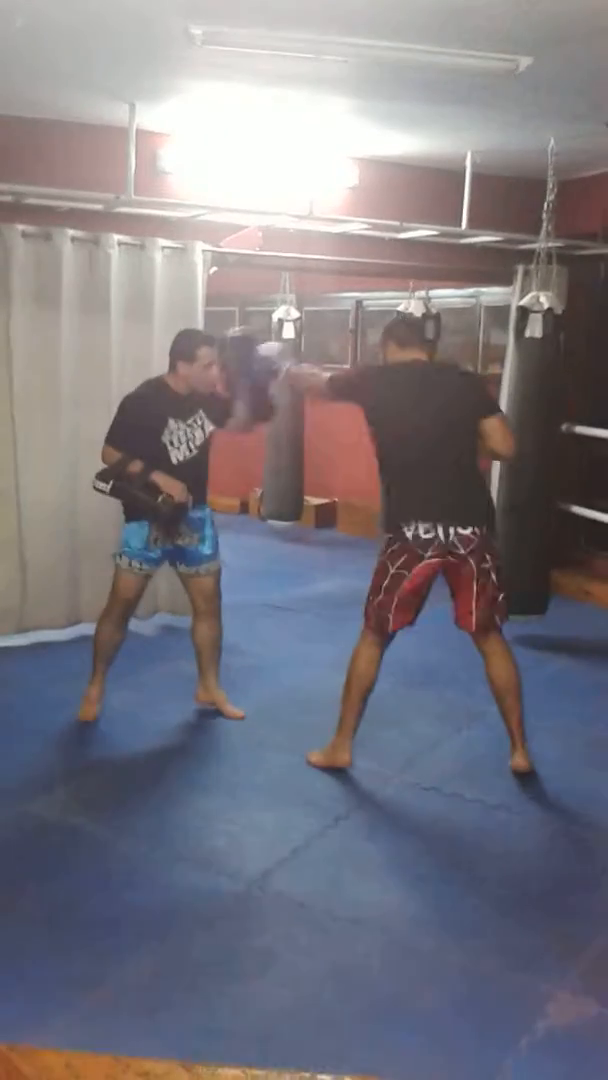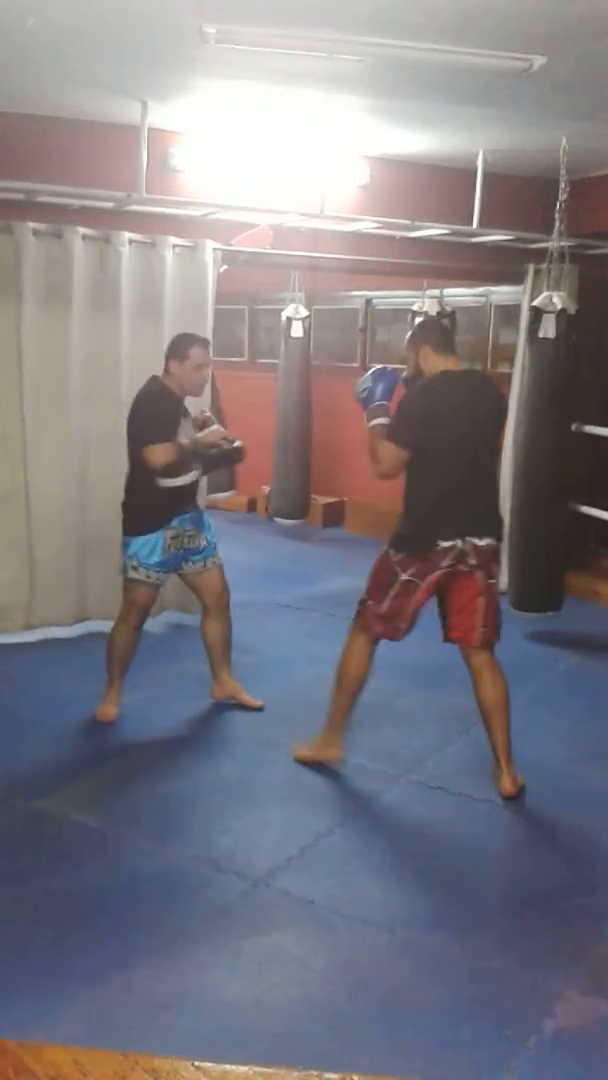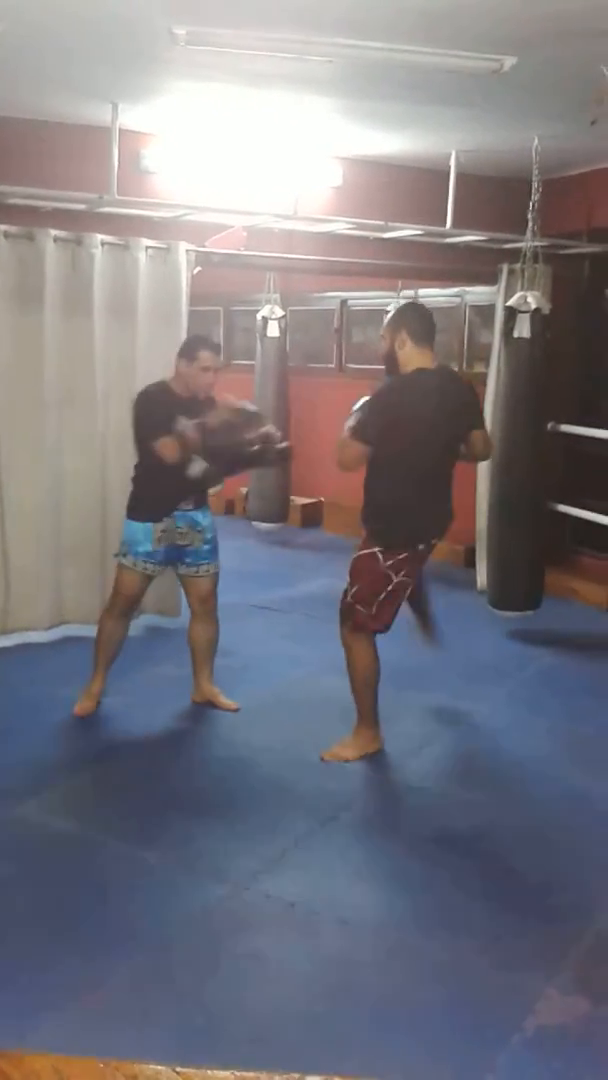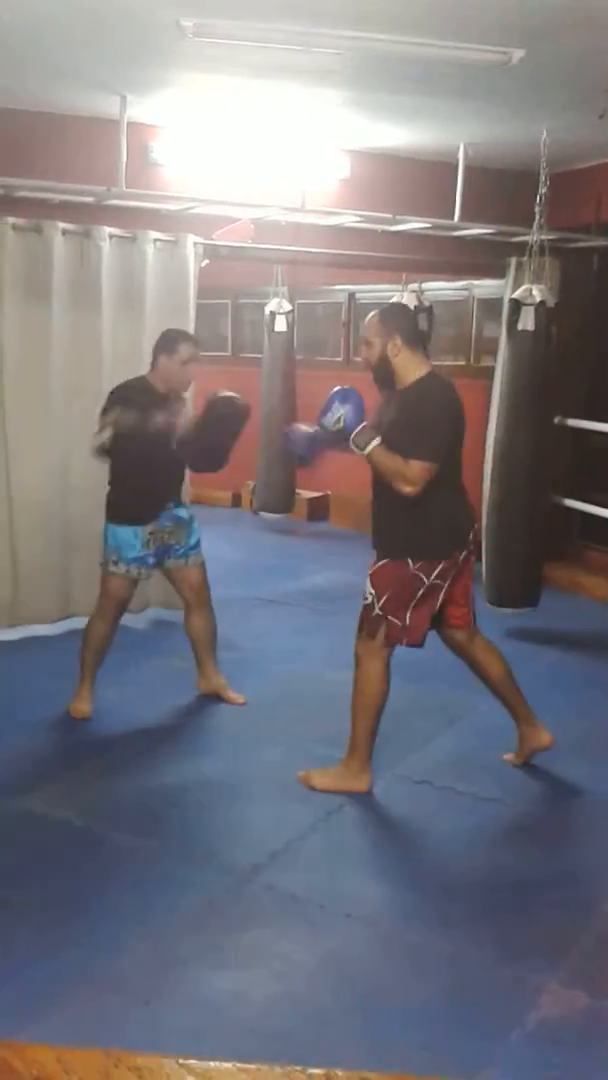
dt=1s
person 1, frame 1
left shoulder: (376, 381)
right shoulder: (466, 383)
left elbow: (312, 382)
right elbow: (503, 447)
left wrist: (289, 366)
left hip: (411, 531)
right hip: (469, 528)
left knee: (374, 636)
right knee: (489, 636)
left ankle: (340, 747)
right ankle: (519, 750)
person 1, frame 2
left shoulder: (422, 397)
right shoulder: (491, 393)
left elbow: (385, 465)
left wrist: (377, 410)
left hip: (423, 540)
right hip: (479, 539)
left knee: (364, 630)
right knee: (480, 653)
left ankle: (331, 740)
right ankle: (506, 771)
person 1, frame 3
left shoulder: (392, 396)
right shoulder: (460, 389)
left elbow: (348, 458)
right elbow: (480, 450)
left wrist: (357, 421)
left hip: (395, 530)
right hip: (431, 520)
left knee: (355, 627)
right knee: (408, 583)
left ankle: (367, 733)
right ankle: (423, 624)
person 1, frame 4
left shoulder: (425, 401)
right shoulder: (418, 391)
left elbow: (410, 480)
right elbow: (405, 452)
left wrist: (362, 435)
right wrist: (353, 434)
left hip: (419, 547)
right hip: (446, 537)
left knee: (371, 648)
right knee: (464, 636)
left ankle: (355, 769)
right ankle: (530, 730)
person 2, frame 1
left shoulder: (203, 395)
right shoulder: (142, 402)
right elbow: (111, 456)
right wrist: (159, 478)
left hip: (195, 516)
right hip: (148, 520)
left knee: (208, 604)
right knee: (121, 606)
left ankle: (209, 689)
right ankle: (94, 689)
person 2, frame 2
left shoulder: (174, 402)
right shoulder: (152, 401)
right elbow: (158, 459)
left wrist: (204, 436)
right wrist: (201, 440)
left hip: (187, 517)
right hip: (151, 523)
left knee: (217, 599)
right knee: (135, 612)
left ankle: (224, 683)
right ankle: (112, 692)
person 2, frame 3
left shoulder: (206, 404)
right shoulder: (150, 399)
right elbow: (171, 453)
right wrist: (208, 427)
left hip: (195, 517)
right hip: (150, 519)
left knee: (204, 602)
right knee: (123, 603)
left ankle: (204, 686)
right ankle: (96, 686)
person 2, frame 4
left shoulder: (175, 400)
right shoulder: (129, 395)
right elbow: (108, 433)
right wrist: (166, 421)
left hip: (173, 515)
right hip: (131, 520)
left knee: (199, 596)
right knee: (111, 607)
left ankle: (209, 676)
right ankle: (84, 689)
